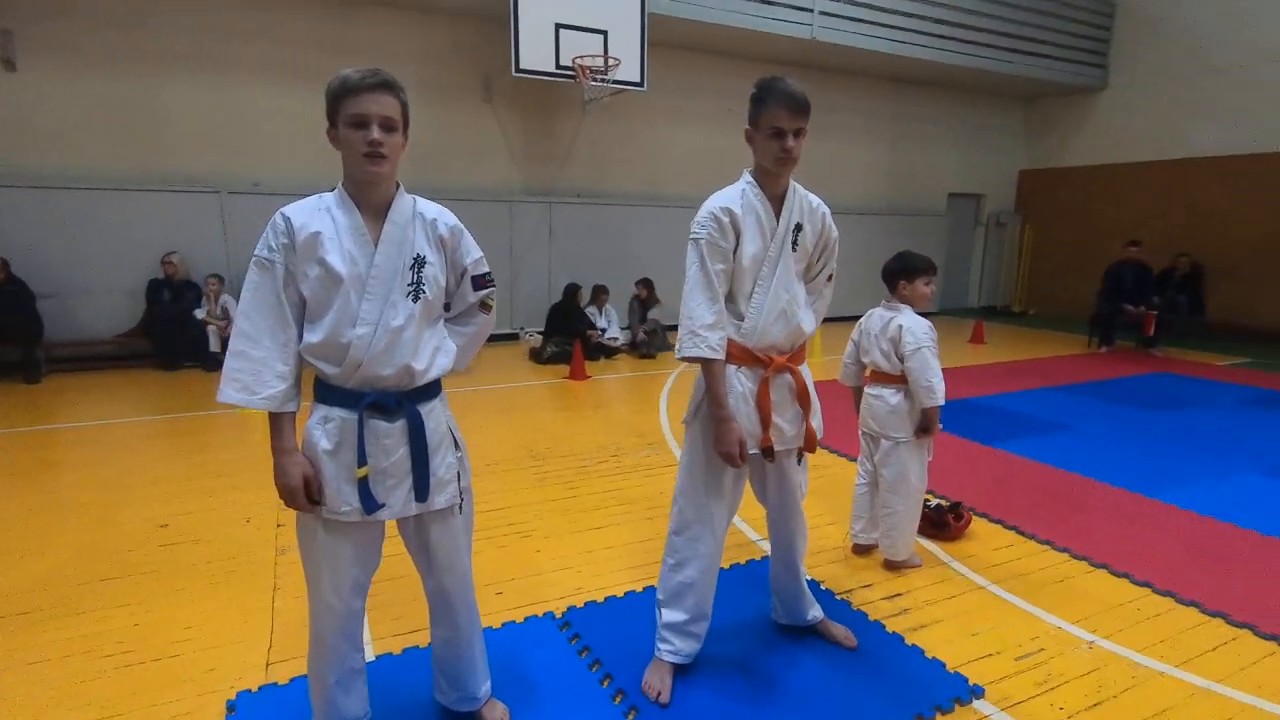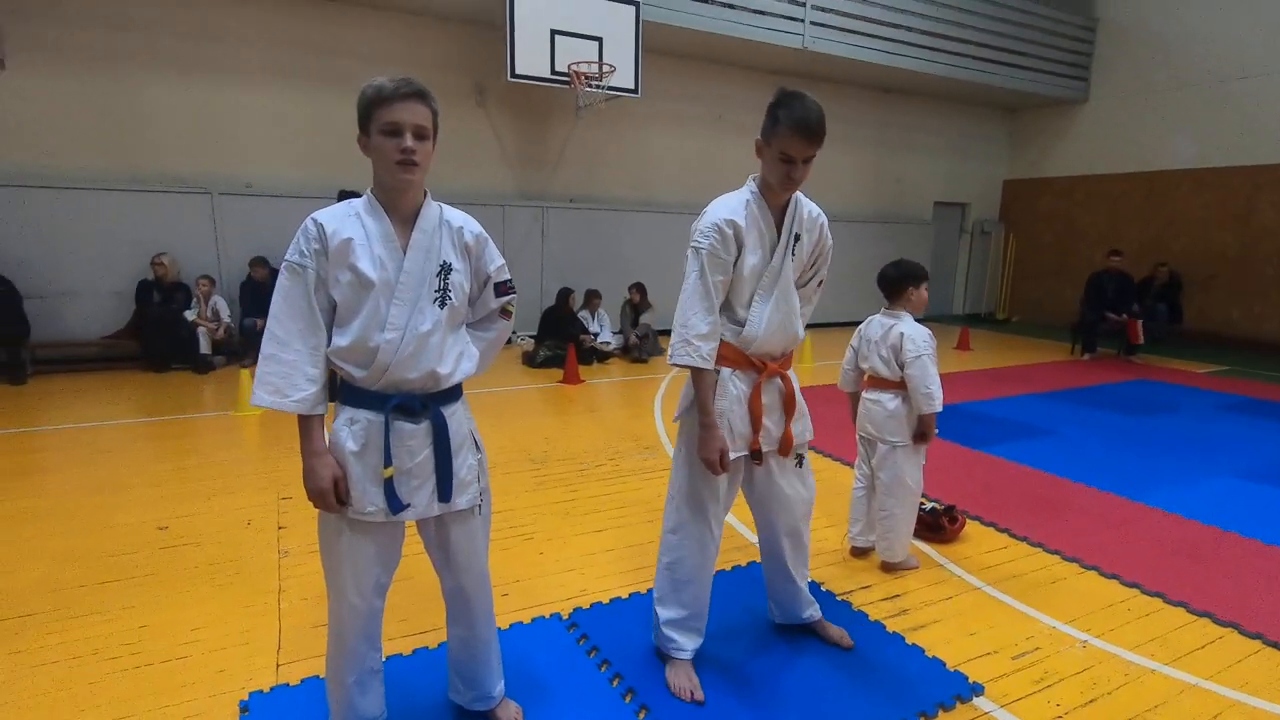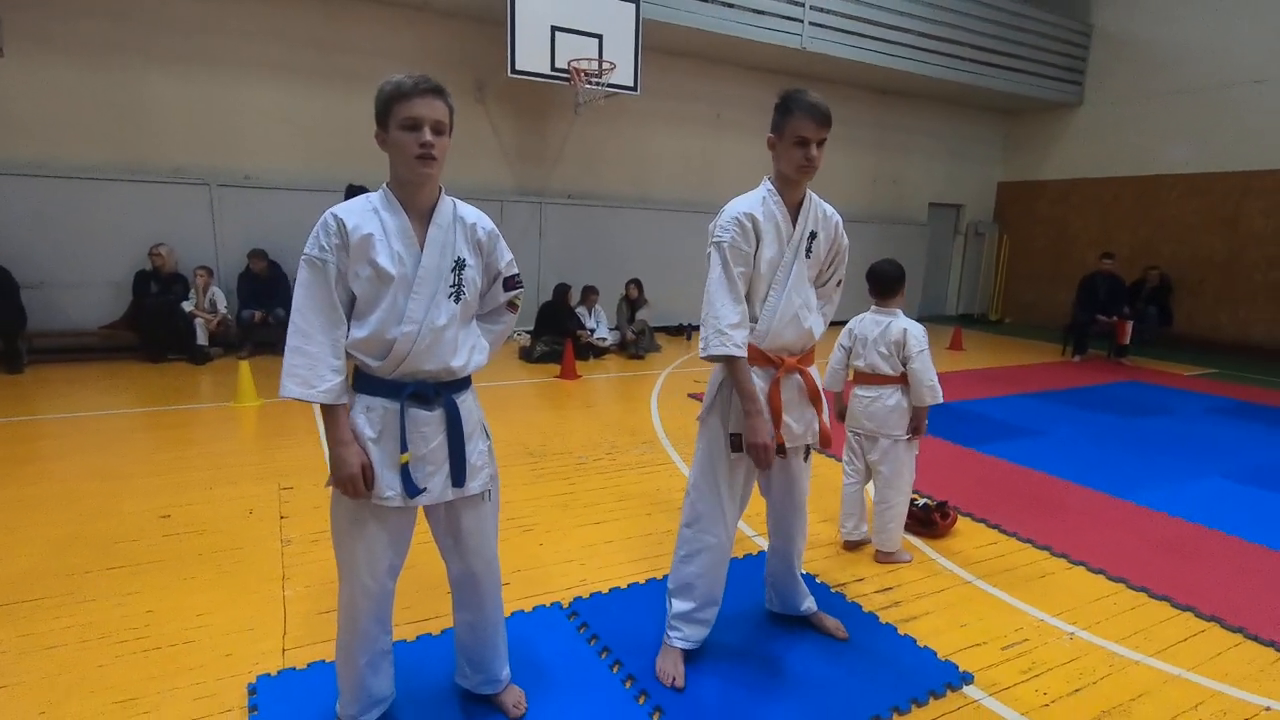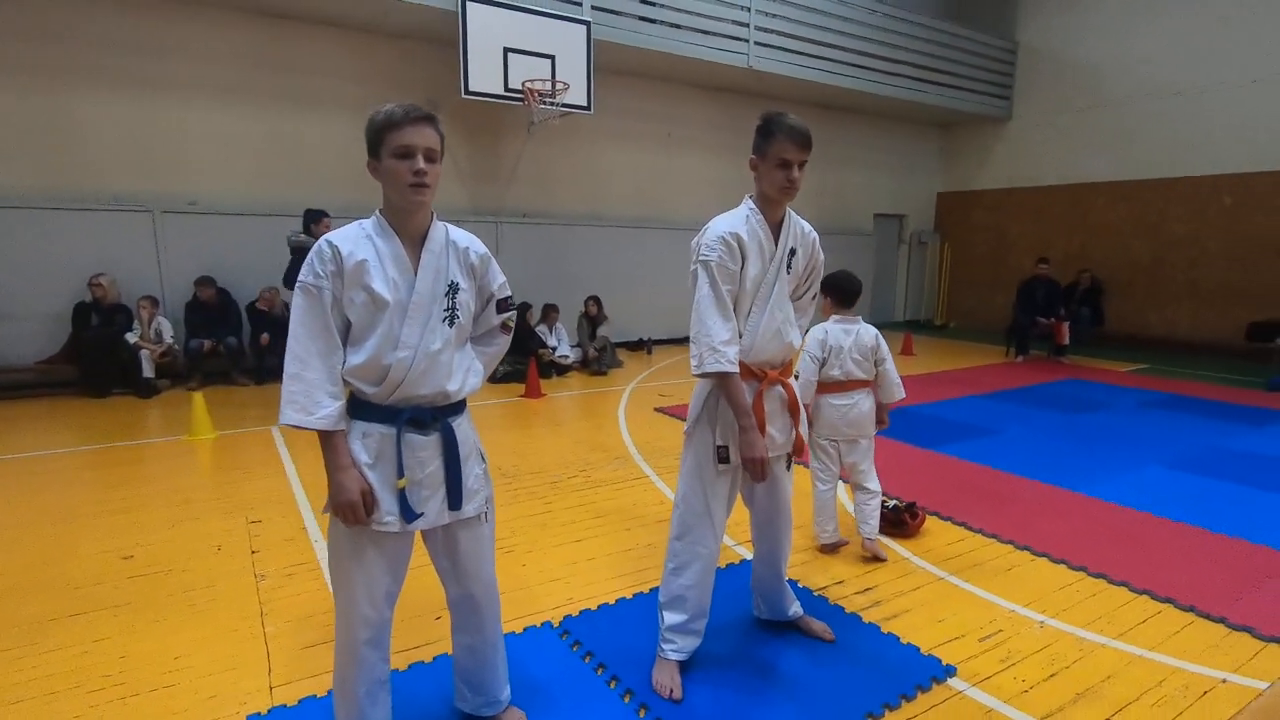
dt=0.5s
person 1, frame 1
left shoulder: (438, 226)
right shoulder: (296, 227)
left elbow: (477, 311)
right elbow: (271, 345)
left wrist: (427, 361)
right wrist: (284, 449)
left hip: (424, 427)
right hip: (339, 433)
left knee: (450, 577)
right knee: (336, 595)
person 1, frame 2
left shoulder: (464, 234)
right shoulder: (327, 232)
left elbow: (495, 317)
right elbow: (300, 347)
left wrist: (450, 366)
right wrist: (314, 451)
left hip: (444, 430)
right hip: (364, 435)
left knee: (468, 578)
right knee: (356, 594)
person 1, frame 3
left shoulder: (476, 228)
right shoulder: (345, 226)
left elbow: (501, 309)
right elbow: (320, 339)
left wrist: (458, 358)
right wrist: (340, 438)
left hip: (454, 419)
right hip: (376, 420)
left knee: (476, 563)
right knee: (366, 578)
person 1, frame 4
left shoulder: (468, 252)
right shoulder: (338, 253)
left elbow: (493, 333)
right elbow: (316, 368)
left wrist: (453, 382)
right wrist: (339, 466)
left hip: (450, 443)
right hip: (372, 447)
left knee: (475, 587)
right knee: (364, 608)
person 2, frame 1
left shoulder: (816, 215)
right shoulder: (721, 213)
right elbow: (702, 321)
left wrist: (788, 342)
right wrist: (722, 415)
left hip: (790, 380)
right hip: (733, 380)
left knee: (788, 506)
right knee: (701, 517)
left ankle: (797, 608)
right ankle: (672, 646)
person 2, frame 2
left shoulder: (814, 223)
right shoulder: (723, 221)
right elbow: (697, 328)
left wrist: (776, 357)
right wrist: (708, 423)
left hip: (778, 384)
right hip: (725, 384)
left knee: (789, 508)
right knee: (696, 518)
left ankle: (796, 608)
right ankle: (678, 643)
person 2, frame 3
left shoulder: (829, 224)
right shoulder: (741, 219)
right elbow: (723, 325)
left wrist: (799, 363)
right wrist: (753, 414)
left hip: (800, 381)
right hip: (745, 382)
left knee: (791, 505)
right knee: (712, 512)
left ankle: (790, 600)
right ankle: (680, 633)
person 2, frame 4
left shoulder: (806, 239)
right shoulder: (723, 237)
right elbow: (715, 343)
left wrist: (778, 384)
right wrist: (746, 426)
left hip: (777, 391)
right hip: (727, 395)
left knee: (775, 512)
right knee: (699, 522)
left ankle: (777, 605)
right ankle: (674, 644)
person 3, frame 1
left shoulder: (869, 319)
right shoulder: (916, 327)
left elbow: (851, 367)
right elbow: (926, 380)
left wrist: (859, 402)
right wrist: (932, 419)
left hip: (873, 407)
right hip: (903, 414)
left knee: (868, 475)
right knee: (903, 485)
left ankle: (863, 538)
right ankle: (896, 552)
person 3, frame 2
left shoulder: (868, 326)
right shoulder: (916, 334)
left elbow: (849, 373)
right elbow: (923, 386)
left wrist: (856, 407)
right wrist: (928, 425)
left hip: (870, 410)
right hip: (899, 418)
left knee: (865, 479)
right knee: (899, 488)
left ankle: (860, 541)
right ankle: (893, 555)
person 3, frame 3
left shoulder: (856, 324)
right shoulder: (911, 330)
left elbow: (835, 369)
right elbow: (923, 380)
left wrist: (839, 403)
right wrist: (920, 418)
left hip: (859, 406)
right hip: (893, 411)
left knee: (854, 475)
right knee: (893, 482)
left ankle: (852, 534)
right ankle: (886, 547)
person 3, frame 4
left shoulder: (819, 334)
right shoulder: (872, 335)
left elbow: (805, 379)
right elbow: (888, 379)
left wrist: (803, 413)
right wrist: (883, 412)
left hip: (827, 412)
right hip: (860, 412)
left knee: (824, 479)
right knee: (865, 478)
left ankle: (828, 538)
right ankle: (870, 537)
